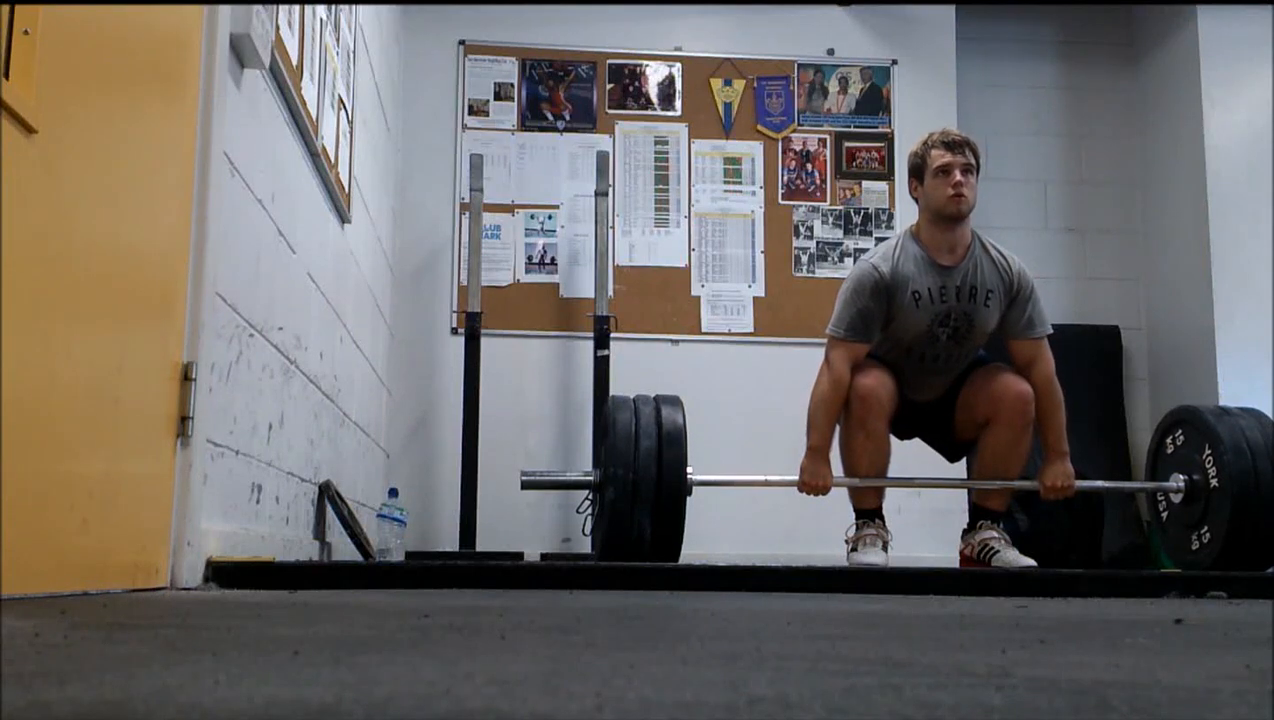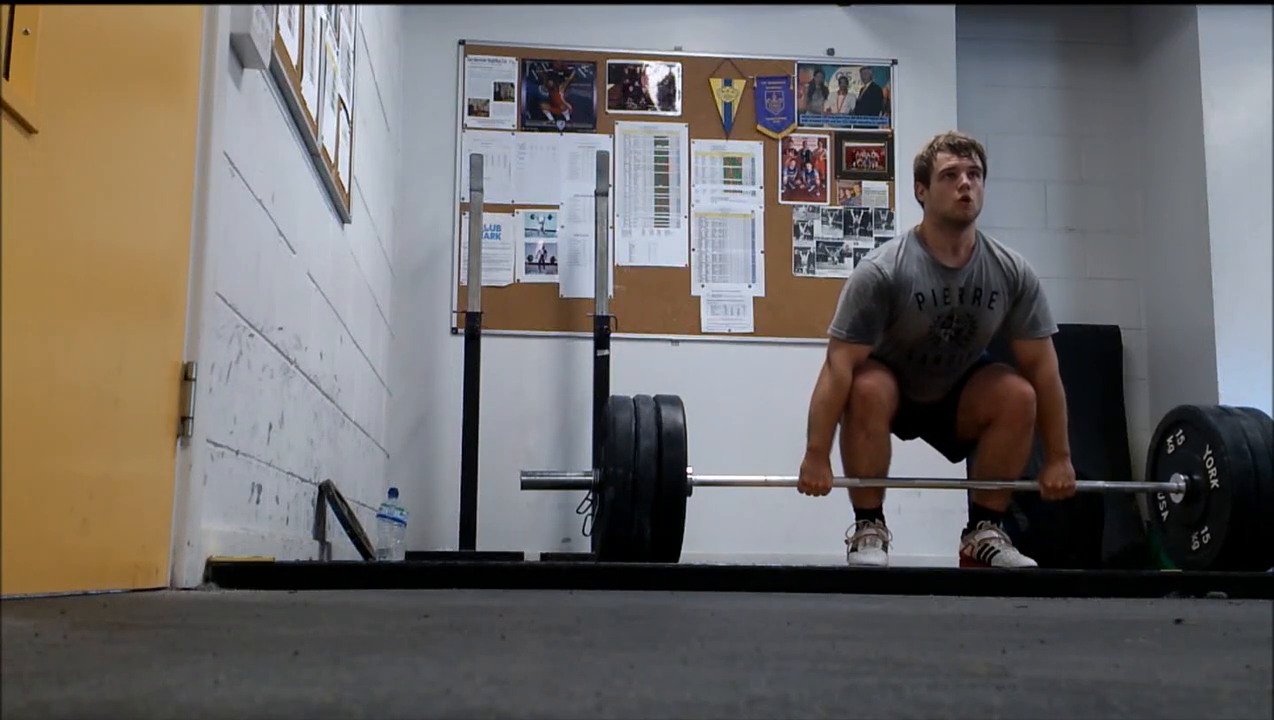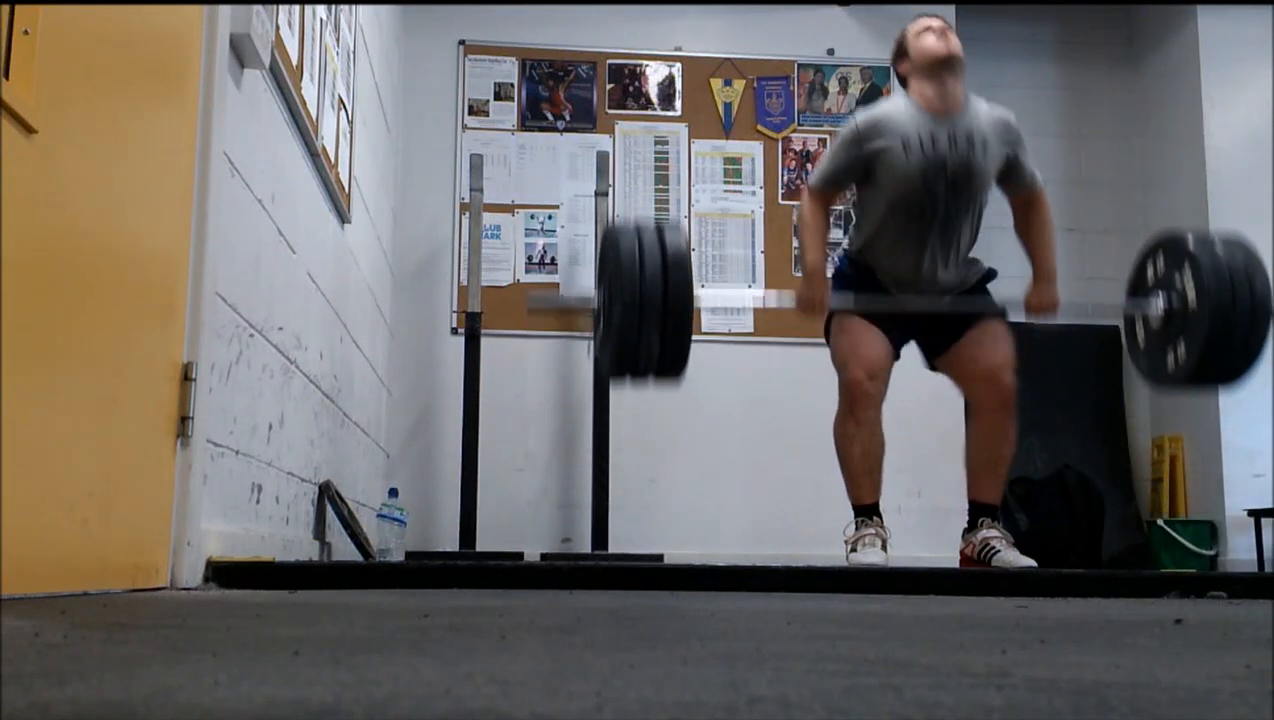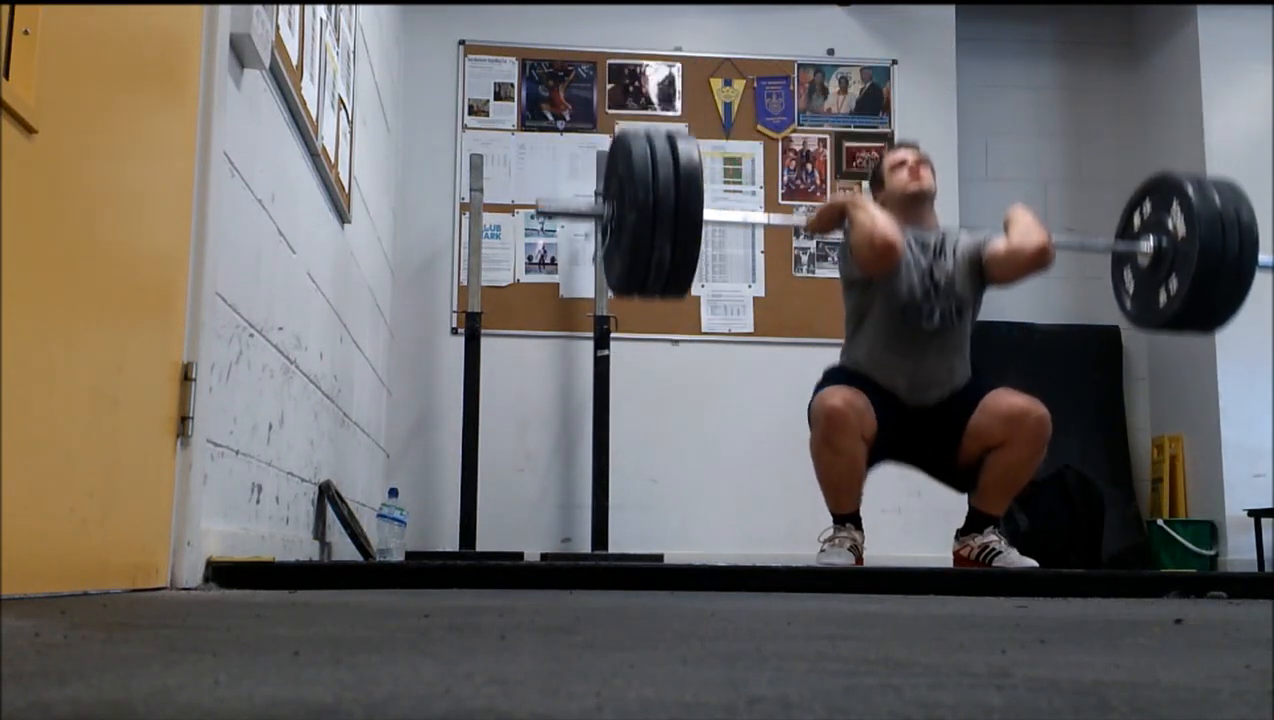
dt=1s
person 1, frame 1
left shoulder: (1006, 272)
right shoulder: (880, 269)
left elbow: (1038, 364)
right elbow: (838, 364)
left wrist: (1057, 457)
right wrist: (816, 456)
left hip: (954, 395)
right hip: (888, 389)
left knee: (1016, 395)
right knee: (866, 389)
left ankle: (983, 533)
right ankle: (868, 529)
person 1, frame 2
left shoulder: (1012, 272)
right shoulder: (883, 270)
left elbow: (1042, 366)
right elbow: (839, 365)
left wrist: (1058, 458)
right wrist: (816, 456)
left hip: (957, 394)
right hip: (890, 388)
left knee: (1019, 397)
right knee: (866, 391)
left ankle: (983, 532)
right ankle: (868, 529)
person 1, frame 3
left shoulder: (998, 125)
right shoulder: (875, 124)
left elbow: (1030, 201)
right elbow: (815, 196)
left wrist: (1045, 279)
right wrist: (813, 276)
left hip: (955, 284)
right hip: (872, 282)
left knee: (998, 386)
right knee: (861, 385)
left ankle: (983, 530)
right ankle: (867, 529)
person 1, frame 4
left shoulder: (968, 251)
right shoulder: (866, 245)
left elbow: (1036, 250)
right elbow: (884, 243)
left wrist: (1017, 215)
right wrist: (850, 206)
left hip: (945, 401)
right hip: (870, 390)
left knee: (1030, 420)
right knee: (835, 410)
left ankle: (976, 536)
right ankle: (845, 533)
